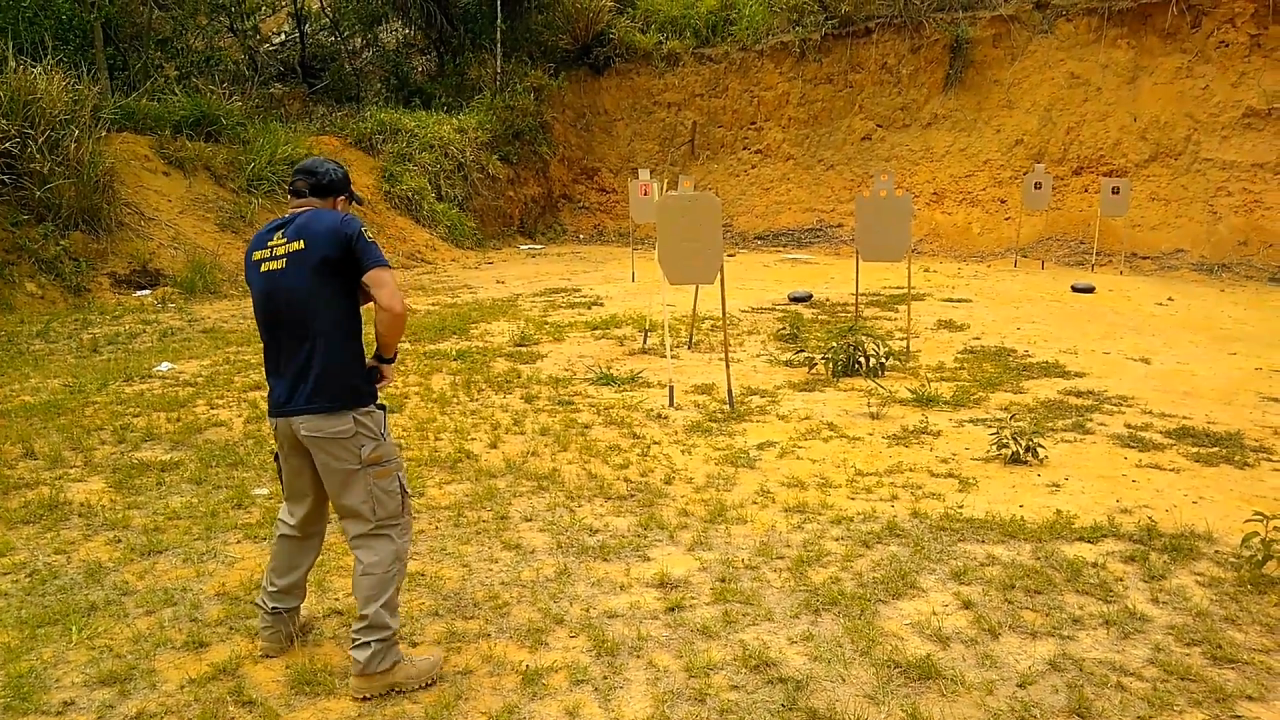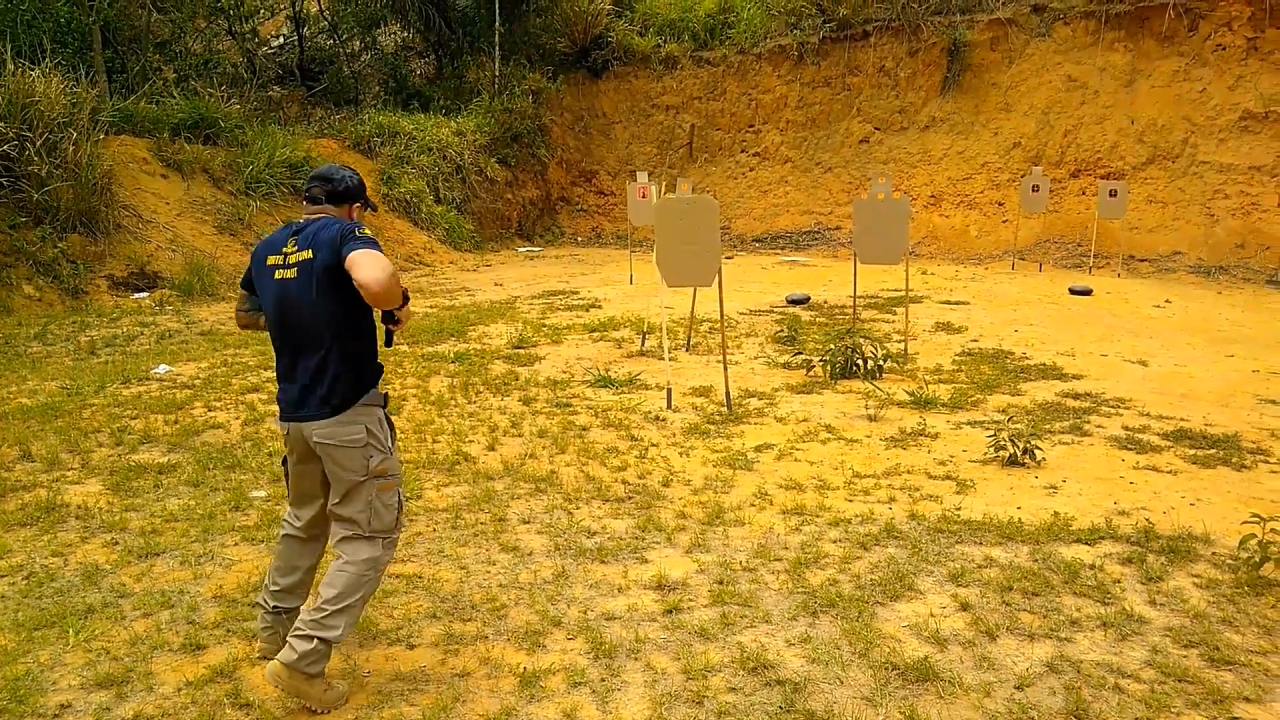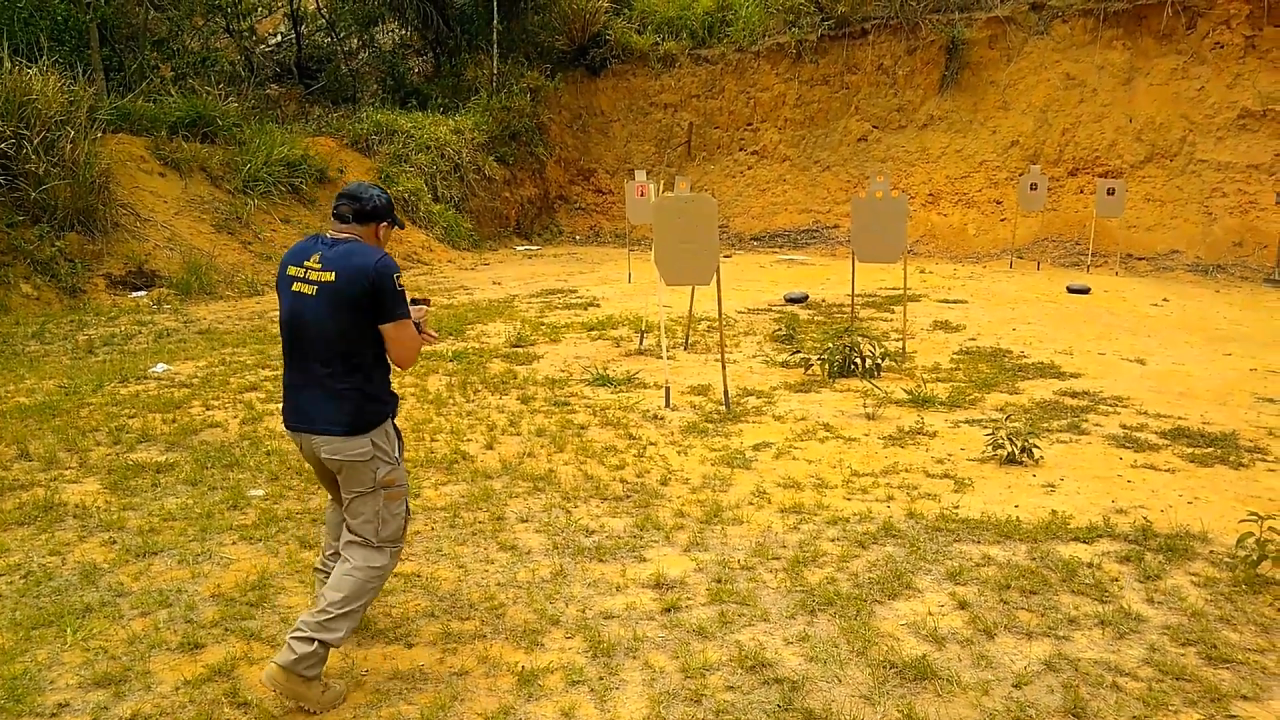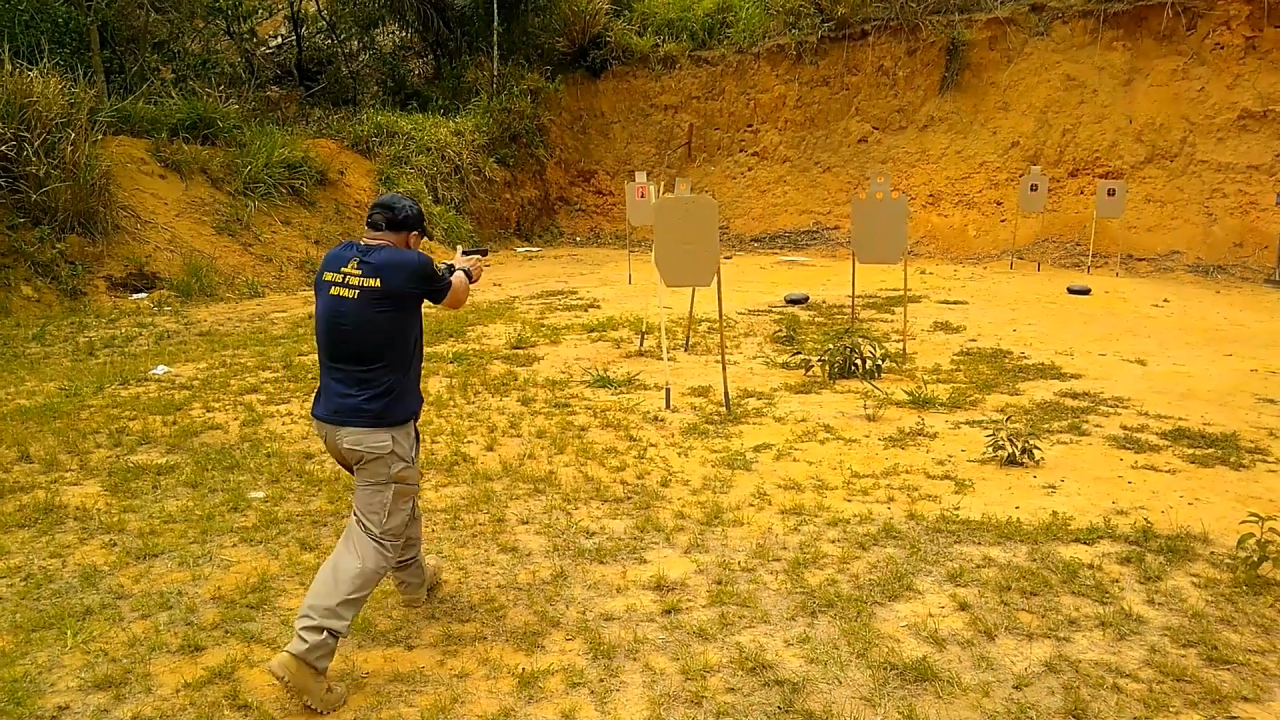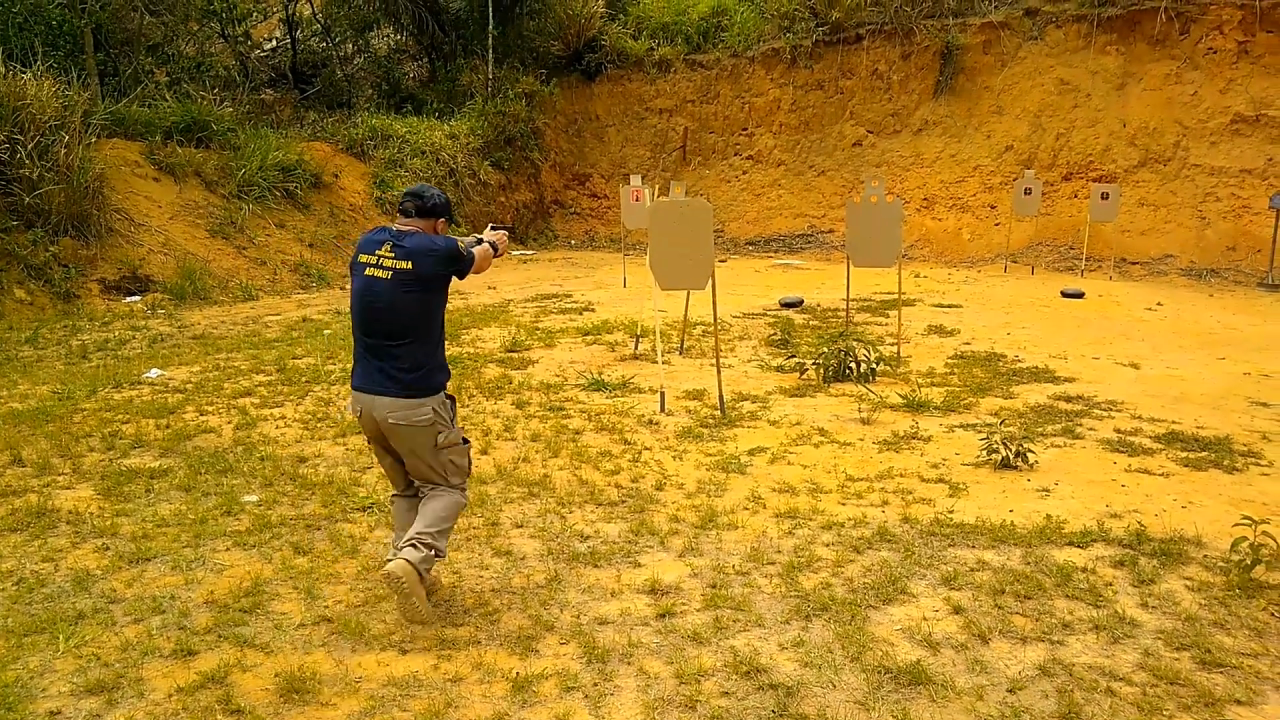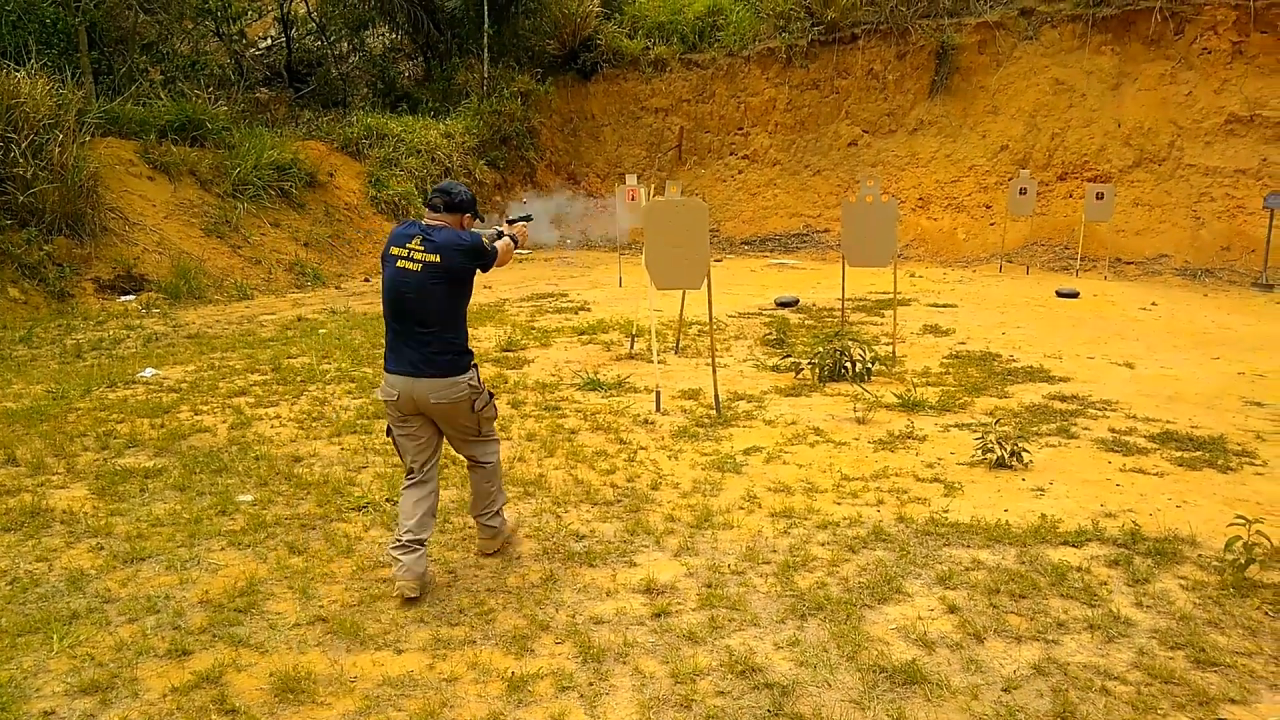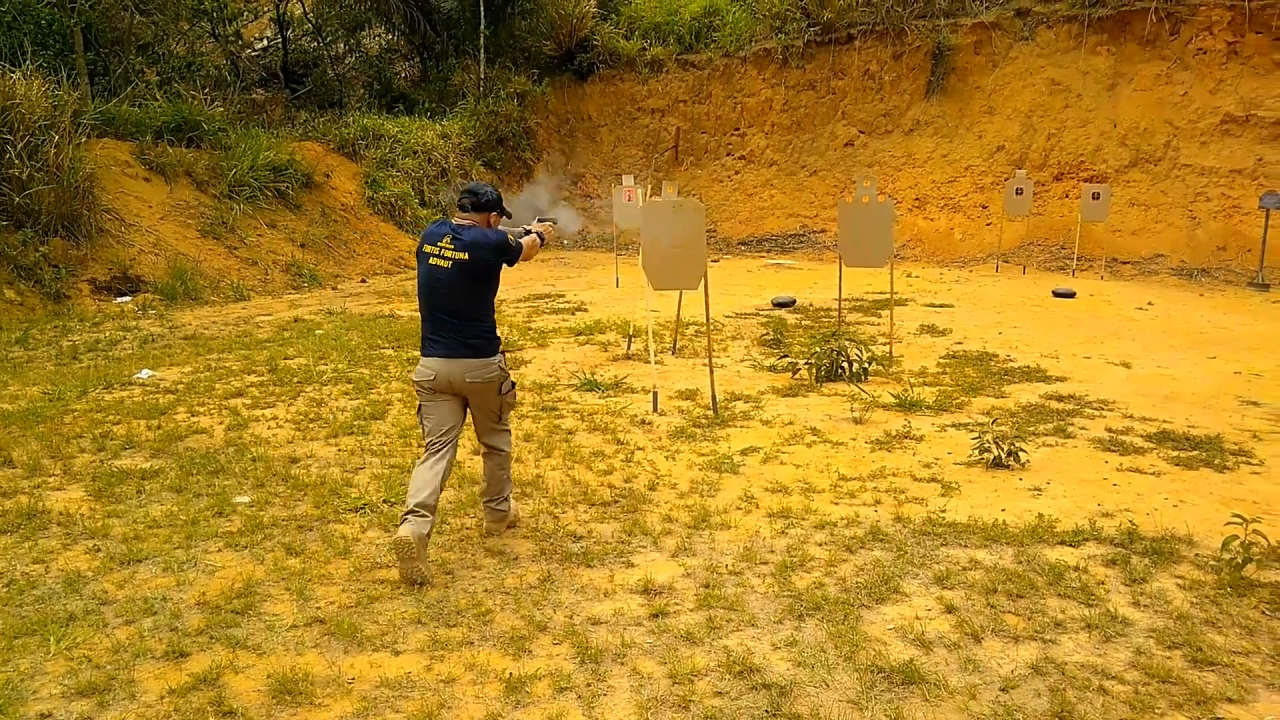
dt=0.2s
person 1, frame 1
left shoulder: (257, 246)
right shoulder: (340, 230)
right elbow: (392, 307)
right wrist: (384, 357)
left hip: (285, 412)
right hip: (343, 413)
left knee: (300, 518)
right knee: (381, 530)
left ankle: (277, 623)
right ankle: (375, 660)
person 1, frame 2
left shoulder: (267, 248)
right shoulder: (345, 235)
left elbow: (246, 317)
right elbow: (377, 279)
right wrist: (399, 300)
left hip: (295, 416)
right hip: (350, 417)
left knee: (305, 521)
right knee: (365, 537)
left ankle: (275, 623)
right ankle: (301, 659)
person 1, frame 3
left shoulder: (294, 258)
right shoulder: (373, 265)
right elbow: (403, 355)
right wrist: (407, 319)
left hip: (302, 425)
right hip: (357, 429)
left knee: (345, 506)
right knee: (372, 545)
left ankle: (332, 582)
right ankle: (297, 662)
person 1, frame 4
left shoulder: (331, 262)
right shoulder: (409, 265)
right elbow: (455, 297)
left wrist: (444, 271)
right wrist: (467, 271)
left hip: (329, 420)
right hip: (380, 427)
left knee: (389, 505)
right knee: (370, 542)
left ankle: (411, 577)
right ankle: (306, 652)
person 1, frame 5
left shoulder: (367, 244)
right shoulder: (438, 250)
right elbow: (478, 263)
left wrist: (472, 244)
right wrist: (492, 244)
left hip: (365, 397)
right hip: (417, 401)
left knee: (407, 488)
right knee: (447, 485)
left ankle: (413, 575)
right ankle: (410, 560)
person 1, frame 6
left shoulder: (398, 236)
right shoulder: (463, 245)
right elbow: (500, 256)
left wrist: (495, 238)
right wrist: (512, 237)
left hip: (398, 381)
right hip: (450, 381)
left knee: (418, 474)
right knee: (482, 451)
left ankle: (408, 569)
right ankle: (491, 530)
person 1, frame 7
left shoulder: (431, 235)
right shoulder: (491, 242)
right elbow: (525, 252)
left wrist: (516, 237)
right wrist: (538, 235)
left hip: (433, 365)
right hip: (480, 364)
left knee: (435, 451)
right knee: (495, 439)
left ankle: (414, 528)
right ankle: (498, 513)
